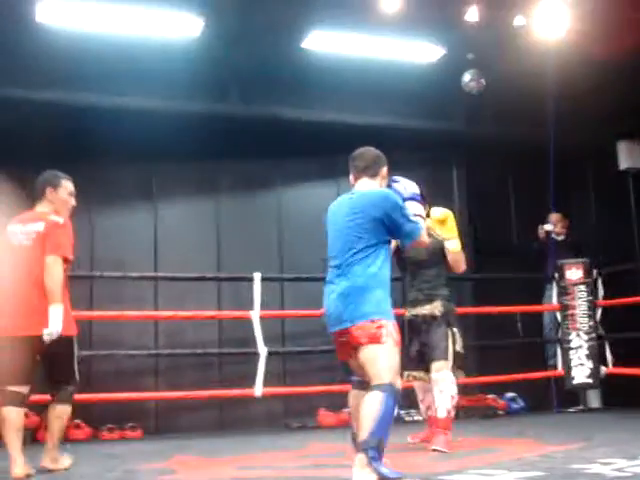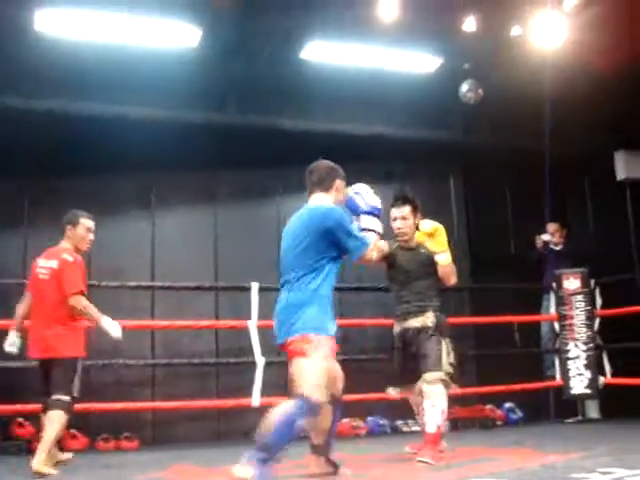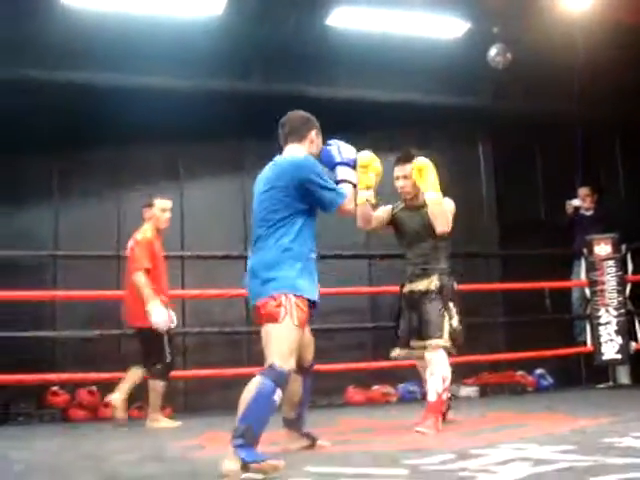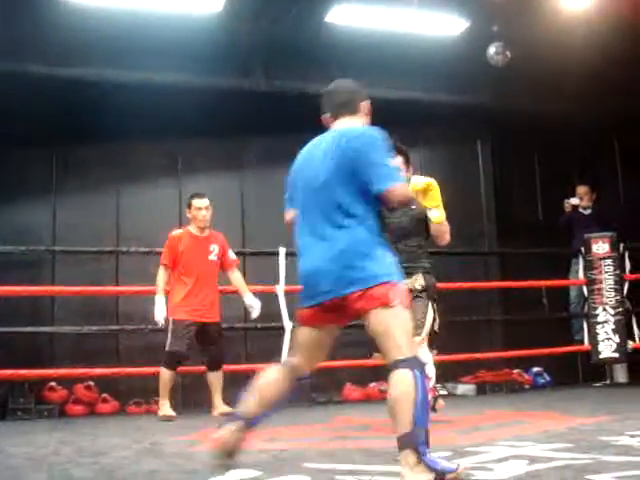
dt=0.7s
person 1, frame 1
left shoulder: (336, 207)
right shoulder: (385, 199)
right elbow: (419, 240)
left hip: (338, 307)
right hip: (367, 306)
left knee: (364, 378)
right knee: (386, 384)
left ankle: (362, 448)
person 1, frame 2
left shoulder: (297, 219)
right shoulder: (333, 214)
right elbow: (370, 255)
right wrist: (370, 216)
left hip: (296, 318)
right hip: (308, 320)
left knee: (334, 387)
right knee: (311, 399)
person 1, frame 3
left shoulder: (271, 171)
right shoulder: (303, 165)
right elbow: (347, 206)
right wrist: (346, 167)
left hip: (276, 278)
right hip: (282, 280)
left knee: (304, 357)
right knee: (280, 366)
left ankle: (295, 431)
person 1, frame 4
left shoulder: (306, 154)
right shoulder: (367, 138)
left elbow: (292, 217)
right elbow: (396, 193)
right wrist: (401, 177)
left hip: (316, 274)
right hip: (364, 267)
left knee: (295, 365)
right knee: (405, 359)
left ankle: (235, 427)
person 2, frame 1
left shoulder: (439, 237)
right shoulder: (398, 240)
left elbow: (459, 267)
left wrist: (451, 237)
left hip: (438, 310)
right hip: (413, 313)
left knee: (440, 367)
right knee: (418, 374)
left ankle: (443, 431)
right ankle: (432, 426)
person 2, frame 2
left shoulder: (431, 246)
right shoulder: (389, 249)
left elbow: (450, 280)
left wrist: (439, 248)
left hip: (431, 323)
right hip: (403, 326)
left knee: (431, 380)
right knee: (412, 386)
left ankle: (433, 443)
right ankle: (430, 435)
person 2, frame 3
left shoulder: (443, 203)
right shoulder: (393, 211)
left elbow: (443, 226)
right elbow: (366, 222)
left wrist: (429, 185)
left hip: (437, 285)
right hip: (412, 288)
left knee: (434, 347)
right knee: (419, 350)
left ankle: (433, 413)
right ankle: (442, 401)
person 2, frame 4
left shoulder: (423, 202)
left elbow: (443, 239)
left wrist: (433, 204)
left hip: (418, 284)
left knee: (416, 343)
right ankle: (430, 397)
person 3, frame 1
right shoulder: (57, 223)
right elbow: (53, 266)
right wrist: (56, 310)
right hip: (50, 321)
right knee: (64, 386)
right ankle: (51, 454)
person 3, frame 2
left shoulder: (42, 259)
right shoulder: (71, 259)
left elbow: (27, 299)
right elbow: (75, 300)
right wrist: (103, 321)
left hip: (41, 341)
right hip: (66, 343)
left knee: (51, 397)
right knee: (62, 400)
left ankle: (49, 452)
right ankle: (41, 457)
person 3, frame 3
left shoulder: (148, 238)
right shoulder: (145, 238)
right elbow: (139, 276)
left wrist: (163, 305)
right wrist: (154, 305)
left hip: (142, 314)
right hip: (148, 313)
left knee: (149, 362)
right knee: (162, 363)
left ankle: (119, 395)
right ankle: (155, 416)
person 3, frame 4
left shoulder: (219, 240)
right shoulder: (177, 238)
left elbow: (232, 269)
right elbow: (164, 270)
left wrist: (247, 296)
right wrist: (159, 299)
left hip: (210, 313)
right hip: (182, 311)
left knee: (215, 357)
right knee: (174, 354)
left ankle: (217, 404)
right ankle: (164, 403)
person 4, frame 1
left shoulder: (573, 241)
right shoulder: (546, 241)
left elbow: (581, 257)
right wrist: (541, 240)
right hip: (552, 285)
right knee: (550, 324)
right ankle: (552, 361)
person 4, frame 2
left shoulder: (570, 250)
right shoulder: (544, 251)
right wrist: (539, 250)
right hip: (550, 295)
right knee: (547, 334)
right ankle: (550, 372)
person 4, frame 3
left shoulder: (601, 215)
right shoulder: (575, 216)
right wrist: (569, 215)
right hip: (580, 261)
right knee: (578, 300)
right ankle: (581, 338)
person 4, frame 4
left shoulder: (600, 213)
right shoulder: (572, 215)
left elbow: (610, 230)
right elbow: (563, 228)
left wrist: (591, 207)
right wrist: (567, 213)
right hip: (578, 259)
right knee: (576, 299)
right ankle: (579, 337)
